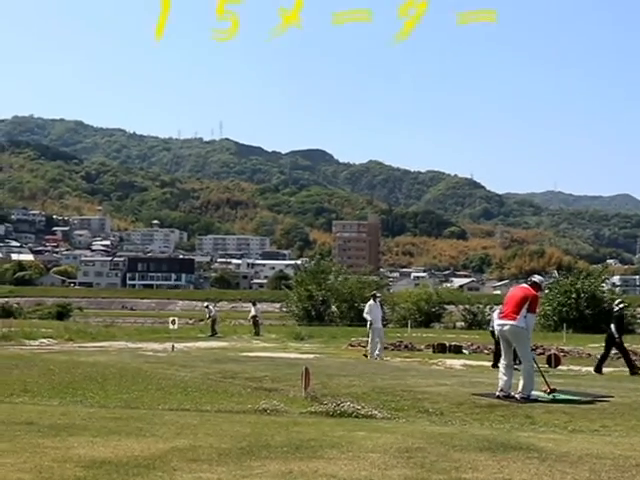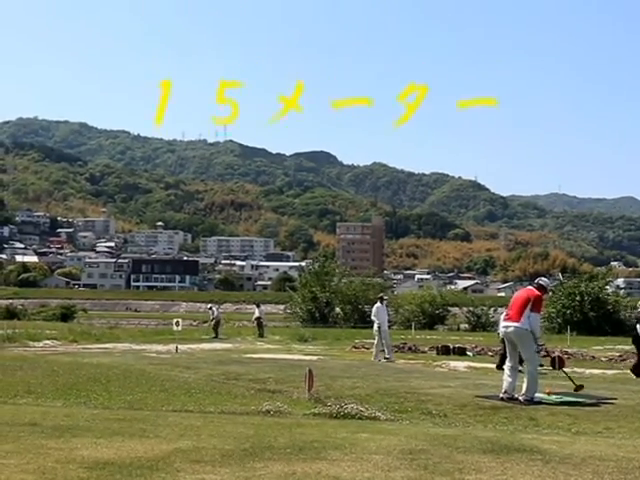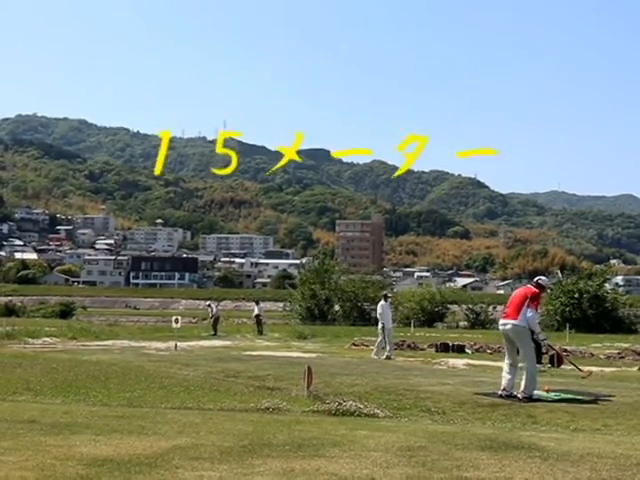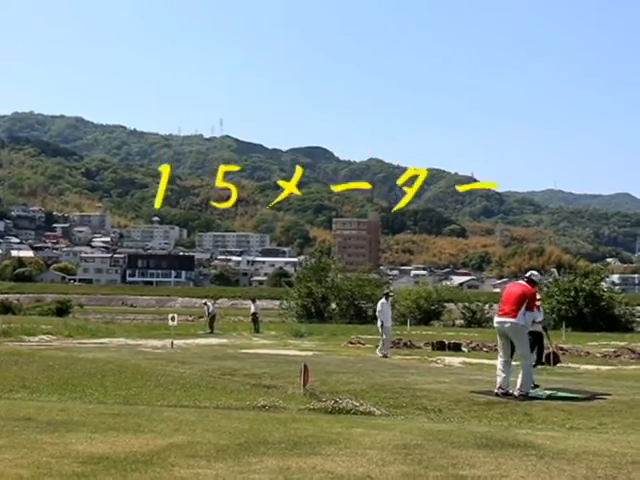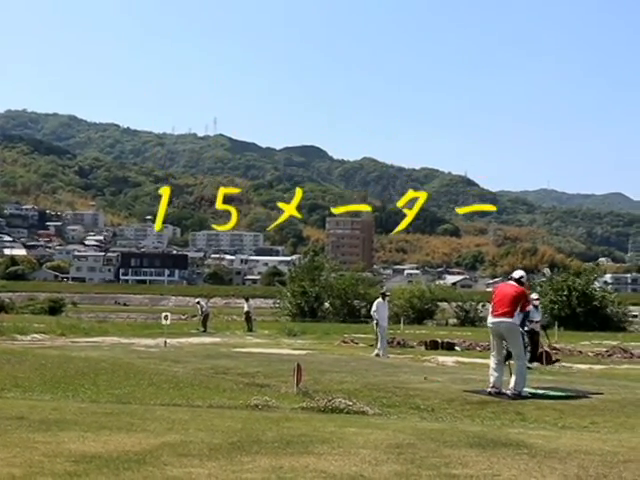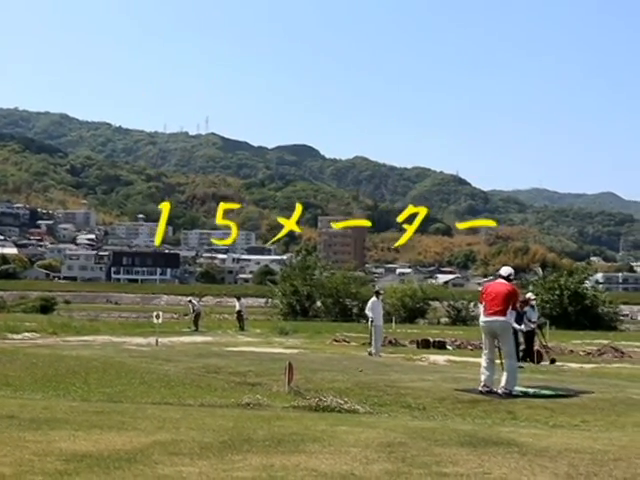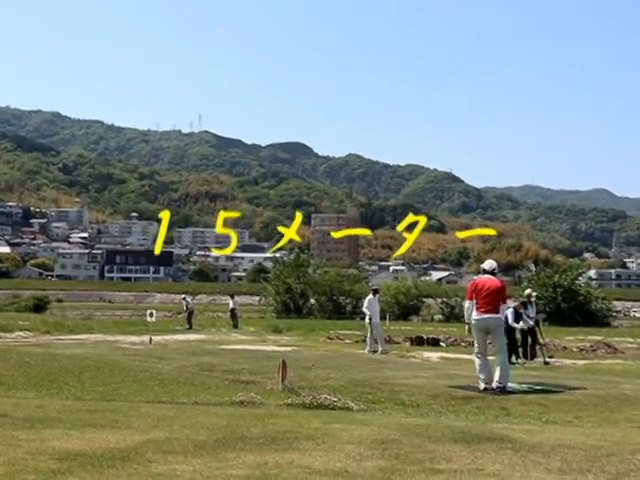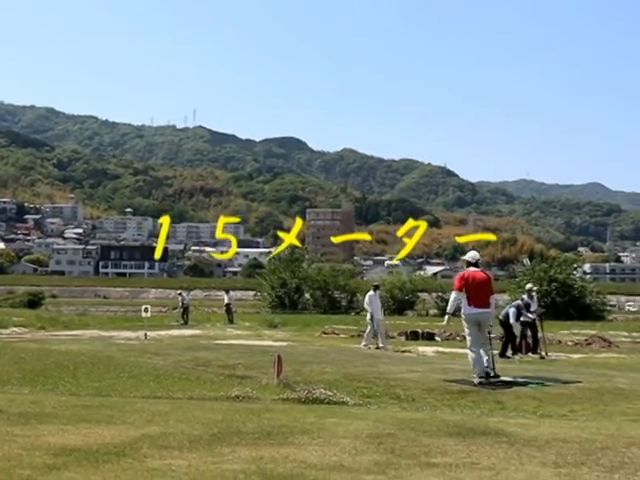
dt=0.3s
person 1, frame 1
left shoulder: (513, 289)
right shoulder: (533, 295)
right elbow: (530, 320)
right wrist: (528, 339)
left hip: (500, 324)
right hip: (515, 327)
left knee: (506, 360)
right knee: (527, 361)
left ankle: (503, 390)
right ankle: (524, 393)
person 1, frame 2
left shoulder: (520, 292)
right shoulder: (536, 295)
right elbow: (534, 320)
right wrist: (538, 339)
left hip: (505, 326)
right hip: (519, 328)
left knee: (511, 362)
right knee: (531, 363)
left ankle: (507, 392)
right ankle: (527, 396)
person 1, frame 3
left shoulder: (520, 290)
right shoulder: (534, 292)
right elbow: (531, 316)
right wrist: (540, 334)
left hip: (504, 324)
right hip: (517, 326)
left knee: (510, 360)
right knee: (530, 361)
left ankle: (506, 389)
right ankle: (526, 393)
person 1, frame 4
left shoulder: (509, 286)
right shoulder: (530, 291)
right elbow: (530, 315)
right wrist: (525, 331)
left hip: (499, 322)
right hip: (515, 323)
left knee: (503, 357)
right knee: (526, 358)
left ankle: (501, 388)
right ankle: (522, 390)
person 1, frame 5
left shoulder: (498, 287)
right shoulder: (522, 292)
right elbow: (520, 314)
left hip: (493, 322)
right hip: (509, 324)
left knee: (496, 356)
right knee: (519, 358)
left ankle: (494, 387)
right ankle: (515, 389)
person 1, frame 6
left shoulder: (487, 286)
right shoulder: (513, 290)
right elbow: (513, 311)
left hip: (486, 322)
right hip: (503, 323)
left knee: (487, 355)
right knee: (509, 357)
left ankle: (485, 385)
right ankle: (506, 388)
person 1, frame 7
left shoulder: (475, 283)
right shoulder: (501, 284)
left elbow: (468, 304)
right elbow: (503, 306)
left wrist: (468, 321)
left hip: (478, 320)
right hip: (495, 320)
left knee: (480, 353)
right knee: (502, 353)
left ankle: (485, 382)
right ankle: (500, 383)
person 1, frame 8
left shoulder: (463, 275)
right shoulder: (487, 276)
left elbow: (456, 295)
right elbow: (492, 298)
left wrist: (448, 312)
right wrist: (491, 318)
left hip: (470, 314)
right hip: (485, 313)
left knee: (474, 346)
right knee: (484, 343)
left ankle: (480, 376)
right ankle: (488, 369)
